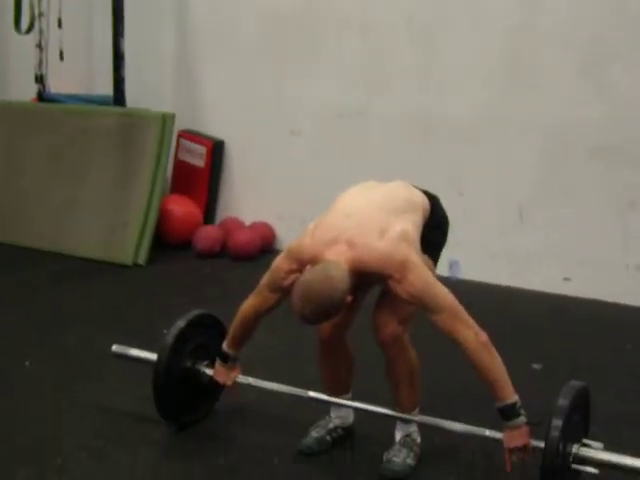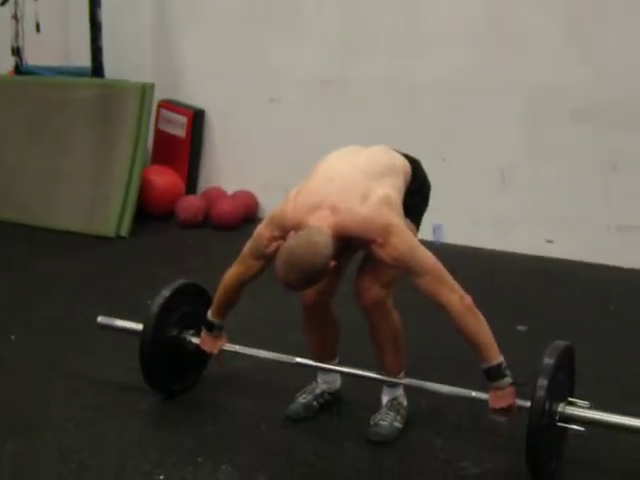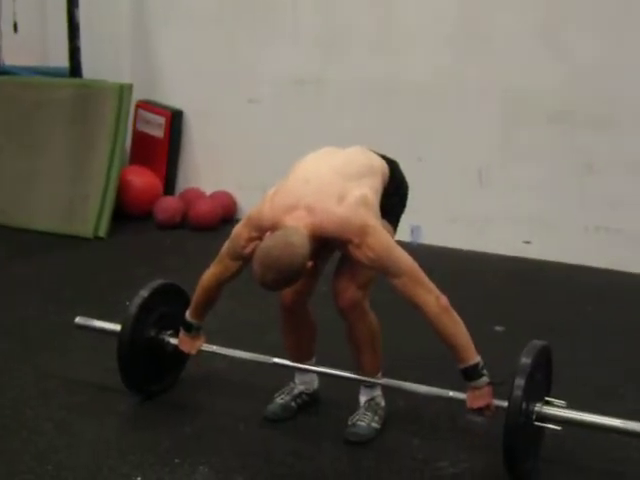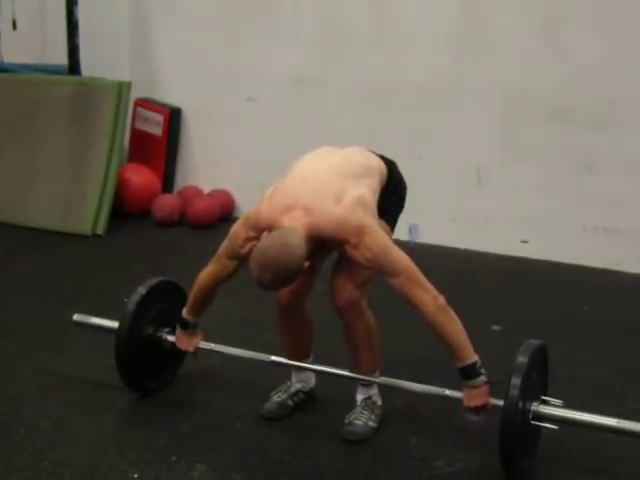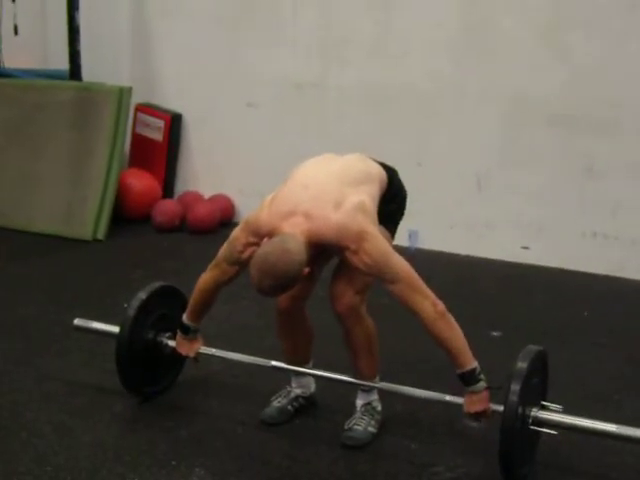
dt=0.2s
person 1, frame 1
left shoulder: (400, 268)
right shoulder: (298, 258)
left elbow: (474, 338)
right elbow: (254, 305)
left wrist: (512, 416)
right wrist: (227, 359)
left knee: (390, 330)
right knee: (329, 332)
left ankle: (408, 432)
right ankle: (340, 417)
person 1, frame 2
left shoulder: (383, 232)
right shoulder: (281, 225)
left elbow: (458, 300)
right elbow: (238, 273)
left wrist: (498, 377)
right wrist: (213, 327)
left knee: (372, 294)
right knee: (313, 298)
left ankle: (395, 396)
right ankle: (327, 383)
person 1, frame 3
left shoulder: (359, 233)
right shoulder: (258, 225)
left elbow: (434, 301)
right elbow: (215, 274)
left wrist: (475, 376)
right wrist: (191, 328)
left knee: (349, 296)
right knee: (291, 299)
left ankle: (372, 396)
right ankle: (304, 383)
person 1, frame 4
left shoulder: (356, 233)
right shoulder: (256, 224)
left elbow: (431, 300)
right elbow: (213, 272)
left wrist: (473, 375)
right wrist: (188, 325)
left knee: (346, 295)
right knee: (288, 298)
left ankle: (369, 395)
right ankle: (301, 382)
person 1, frame 5
left shoulder: (357, 240)
right shoulder: (255, 231)
left elbow: (431, 306)
right elbow: (212, 277)
left wrist: (473, 381)
right wrist: (188, 331)
left knee: (346, 301)
right knee: (287, 303)
left ankle: (369, 401)
right ankle: (301, 387)
